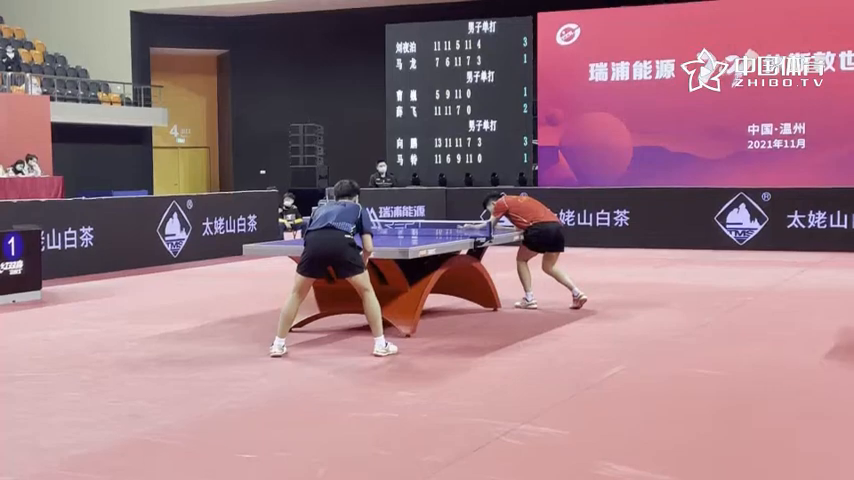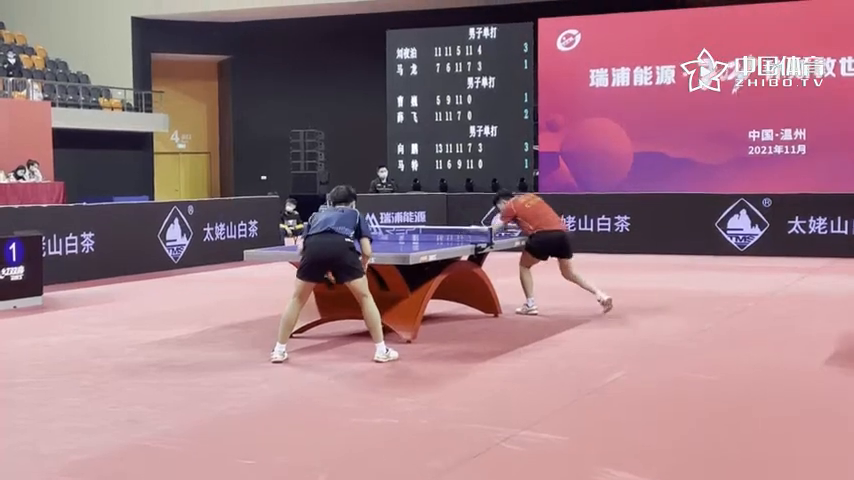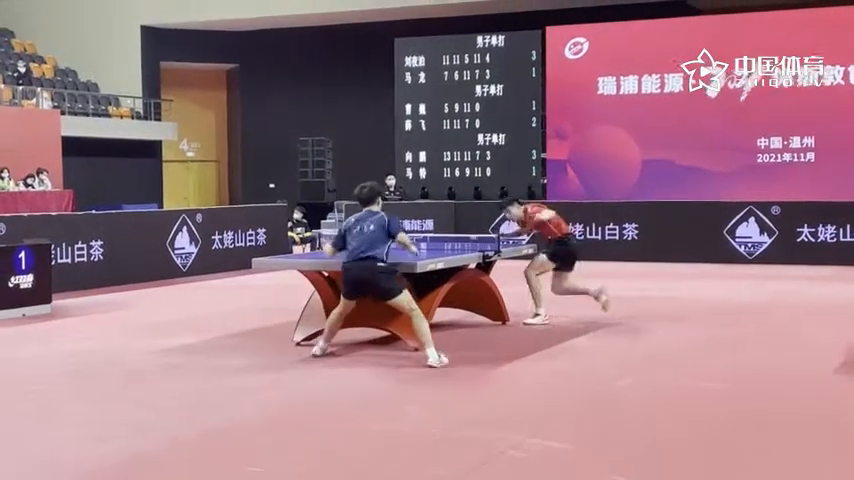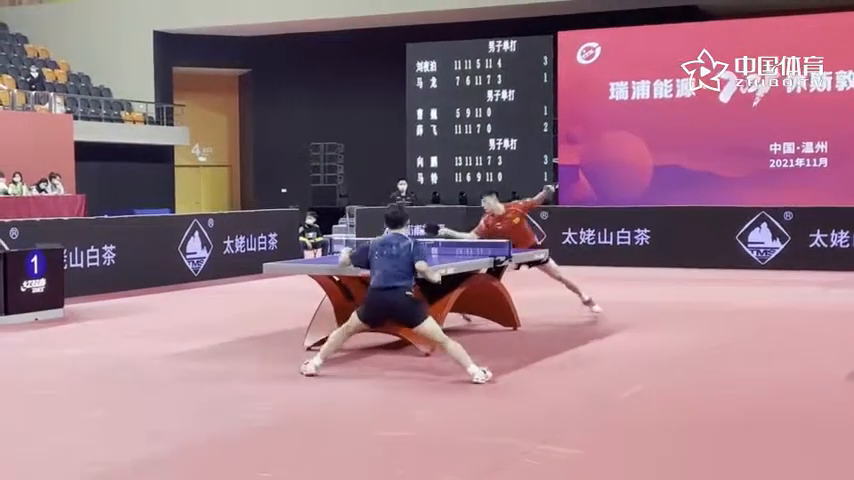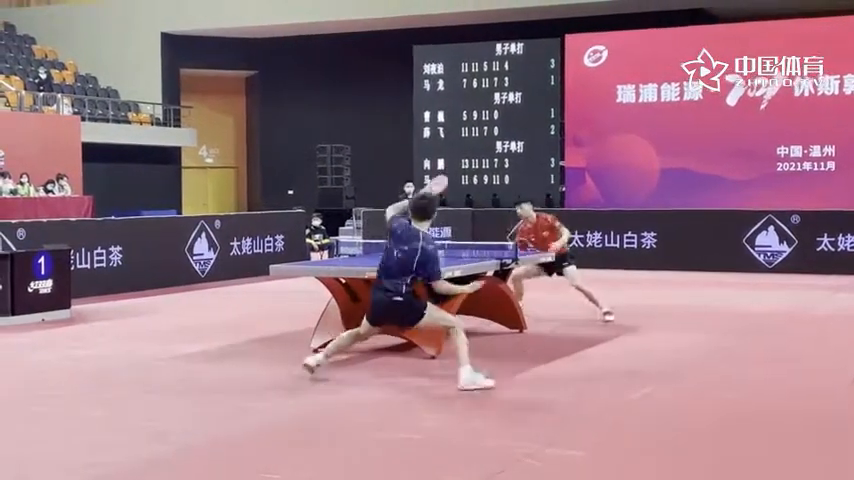
dt=1s
person 1, frame 1
left shoulder: (321, 209)
right shoulder: (358, 209)
left elbow: (310, 236)
right elbow: (368, 247)
left wrist: (323, 263)
right wrist: (361, 264)
left hip: (314, 243)
right hip: (342, 242)
left knee: (297, 294)
right knee: (367, 291)
left ankle: (278, 344)
right ankle: (380, 344)
person 1, frame 2
left shoulder: (318, 215)
right shoulder: (355, 214)
left elbow: (302, 247)
right elbow: (367, 251)
left wrist: (322, 269)
right wrist: (361, 267)
left hip: (313, 247)
right hip: (341, 246)
left knee: (297, 299)
right knee: (365, 297)
left ankle: (279, 350)
right ankle: (381, 350)
person 1, frame 3
left shoulder: (349, 222)
right shoulder: (385, 217)
left elbow: (330, 251)
right elbow: (403, 239)
left wrist: (329, 246)
right wrist: (412, 248)
left hip: (350, 271)
right hip: (376, 270)
left knee: (342, 309)
right knee: (413, 311)
left ankle: (322, 345)
right ankle: (433, 355)
person 1, frame 4
left shoulder: (373, 244)
right shoulder: (413, 244)
left elbow: (343, 261)
right elbow: (421, 267)
left wrist: (345, 252)
right wrist: (433, 276)
left hip: (374, 298)
right hip: (402, 299)
left knee: (348, 329)
right knee: (442, 339)
left ankle: (315, 363)
right ankle: (474, 371)
person 1, frame 5
left shoulder: (398, 227)
right shoulder: (427, 248)
left elbow: (391, 210)
right elbow: (438, 286)
left wrist: (424, 193)
right wrist: (465, 289)
left hip: (379, 299)
right hip: (402, 302)
left knee: (361, 333)
right knee: (454, 326)
left ankle: (318, 359)
right ankle: (466, 375)
person 2, frame 1
left shoulder: (501, 202)
right shoulder: (518, 200)
left wrist: (473, 226)
left hip: (541, 229)
right hip: (556, 227)
left knee: (521, 260)
right knee: (549, 267)
left ankle: (529, 299)
right ankle: (577, 293)
person 2, frame 2
left shoulder: (510, 206)
right shoulder: (532, 198)
left elbow: (496, 228)
left hip: (543, 236)
right hip: (561, 233)
left knee: (524, 265)
right knee: (568, 273)
left ankle: (530, 305)
right ankle: (600, 296)
person 2, frame 3
left shoulder: (531, 210)
right shoulder: (524, 215)
left elbow: (550, 213)
right elbow: (525, 229)
left wrist: (544, 216)
right wrist: (511, 234)
left hip: (561, 242)
right hip: (563, 244)
left knee: (530, 272)
right knee: (558, 288)
left ankle: (541, 314)
right ankle: (597, 293)
person 2, frame 4
left shoulder: (517, 207)
right shoulder: (488, 220)
left elbow: (540, 199)
right elbow: (472, 237)
left wrist: (546, 191)
right wrist: (449, 233)
left hip: (531, 249)
left knee: (558, 276)
left ankle: (586, 299)
person 2, frame 5
left shoulder: (546, 219)
right shoulder: (522, 229)
left elbow: (566, 233)
right elbow: (520, 248)
left wrist: (558, 244)
left hip: (560, 256)
left knee: (577, 285)
right knee: (515, 275)
left ankle: (604, 310)
